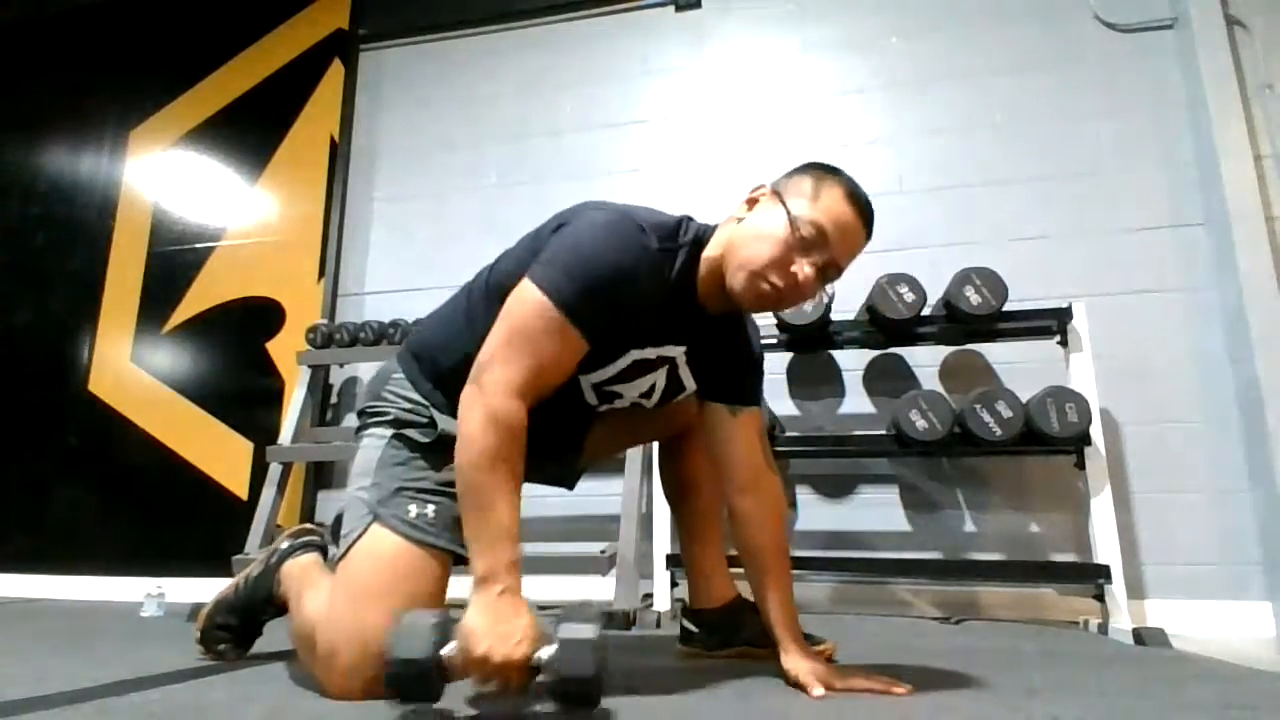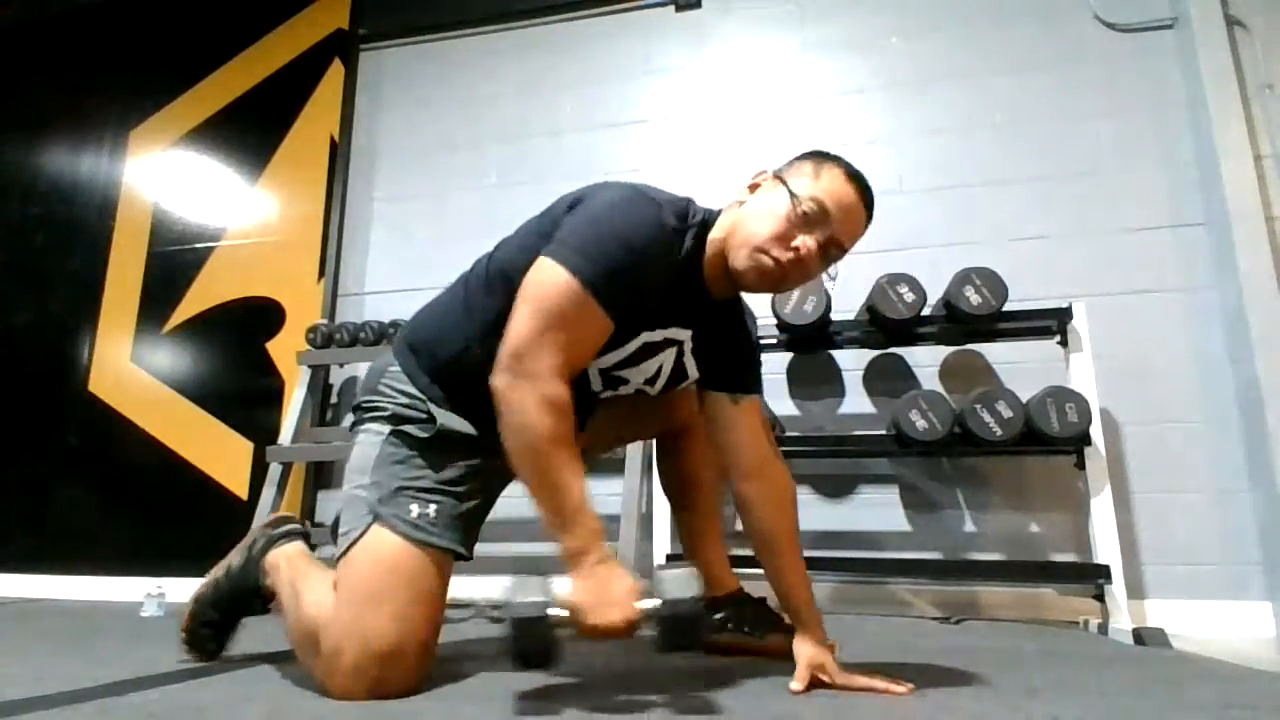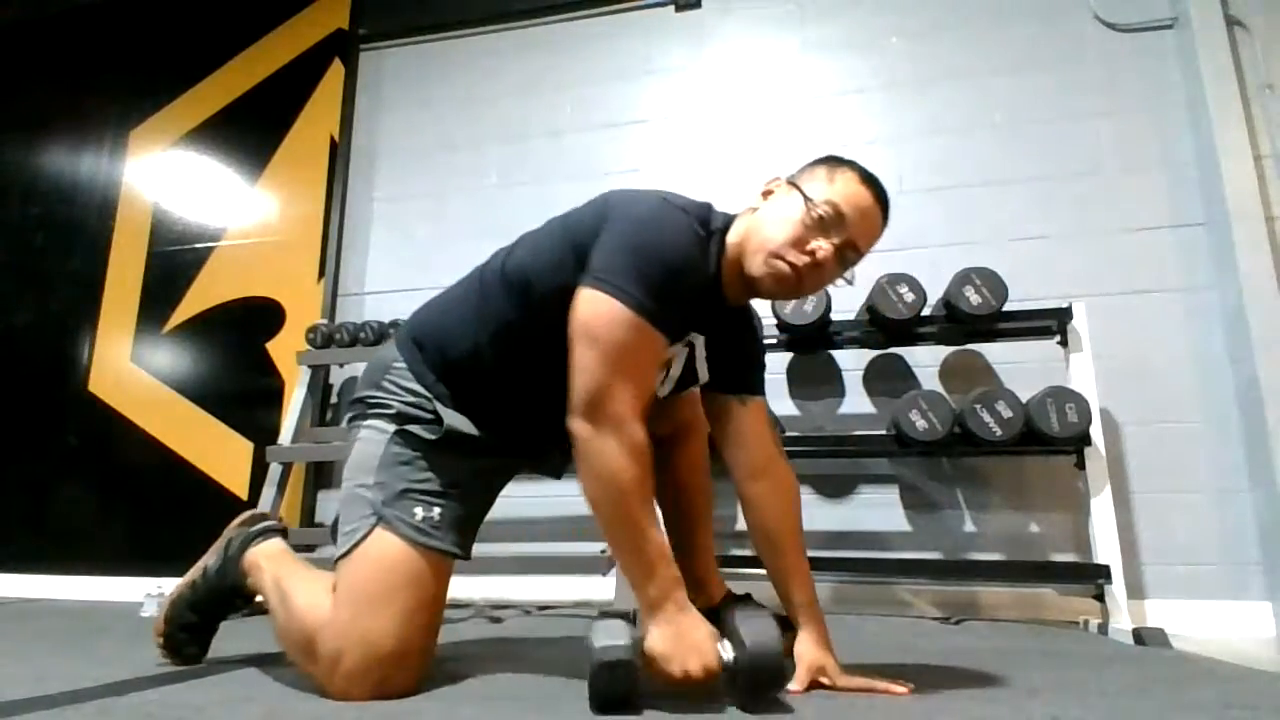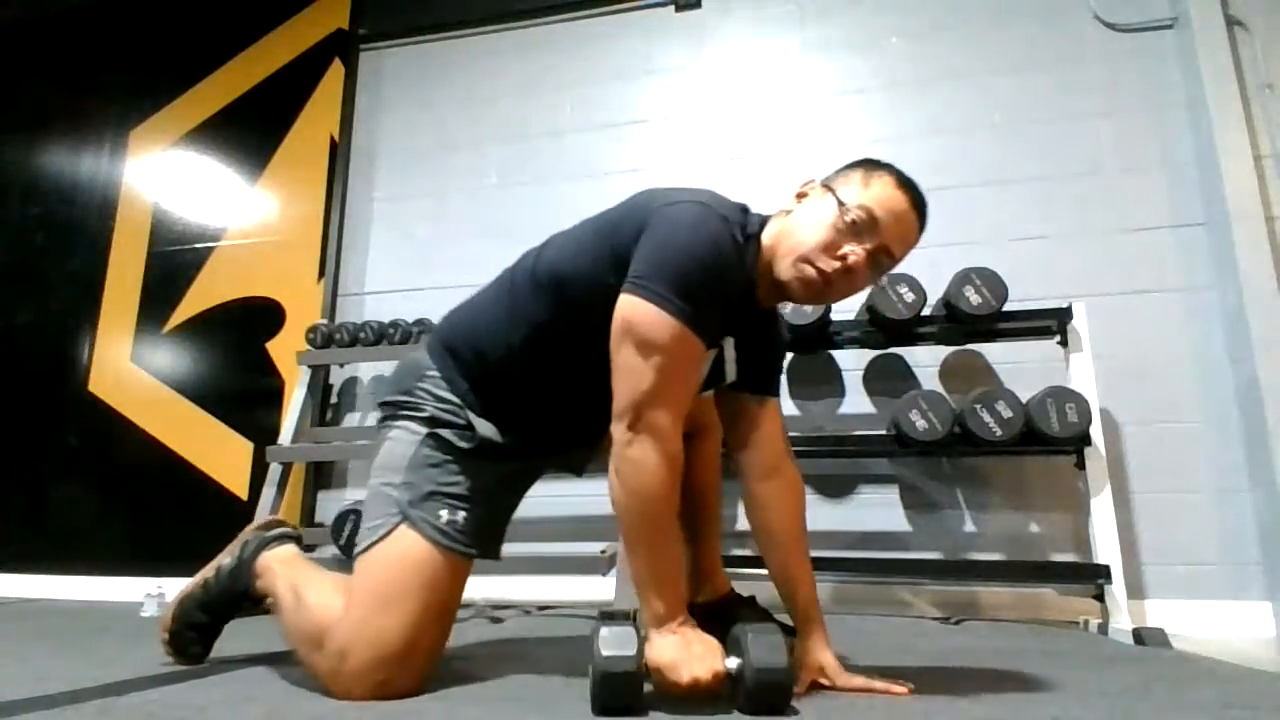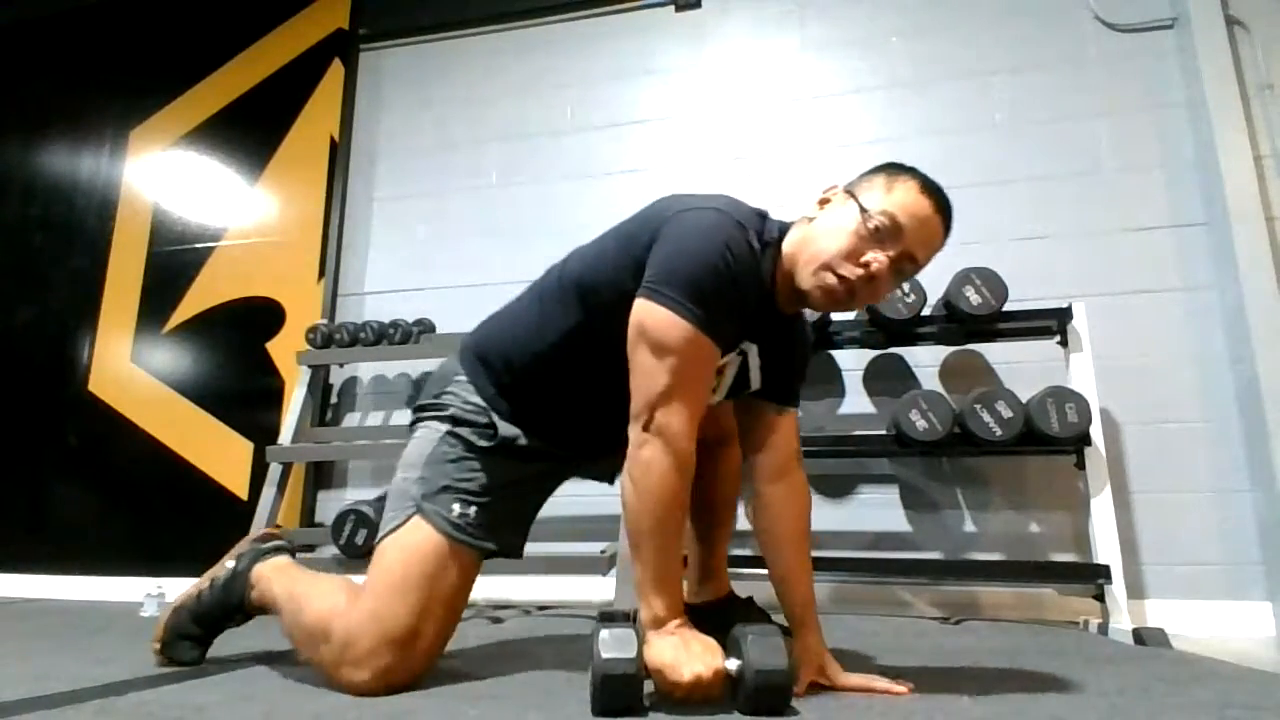
dt=0.2s
person 1, frame 1
left shoulder: (727, 340)
right shoulder: (621, 246)
left elbow: (750, 482)
right elbow: (491, 398)
left wrist: (791, 641)
right wrist: (498, 590)
right hip: (433, 414)
right knee: (362, 666)
left ankle: (714, 614)
right ankle: (294, 570)
person 1, frame 2
left shoulder: (723, 324)
right shoulder: (633, 224)
left elbow: (756, 471)
right elbow: (522, 378)
left wrist: (809, 630)
right wrist: (590, 560)
right hip: (432, 407)
right knee: (368, 667)
left ankle: (719, 604)
right ankle: (279, 559)
person 1, frame 3
left shoulder: (734, 327)
right shoulder: (663, 233)
left elbow: (760, 471)
right elbow: (600, 426)
left wrist: (810, 631)
right wrist: (661, 612)
left hip: (530, 419)
right hip: (430, 405)
right knee: (365, 670)
left ankle: (708, 602)
right ankle: (258, 558)
person 1, frame 4
left shoulder: (760, 326)
right shoulder: (698, 235)
left elbow: (768, 471)
right elbow: (642, 434)
left wrist: (809, 635)
right wrist: (662, 626)
left hip: (556, 420)
right hip: (460, 408)
right knee: (369, 668)
left ankle: (709, 599)
right ankle: (270, 563)
person 1, frame 5
left shoulder: (785, 332)
right shoulder: (714, 240)
left elbow: (776, 474)
right elbow: (657, 434)
left wrist: (808, 640)
right wrist: (661, 624)
left hip: (582, 426)
right hip: (487, 413)
right knee: (375, 660)
left ankle: (712, 600)
right ankle: (260, 574)
